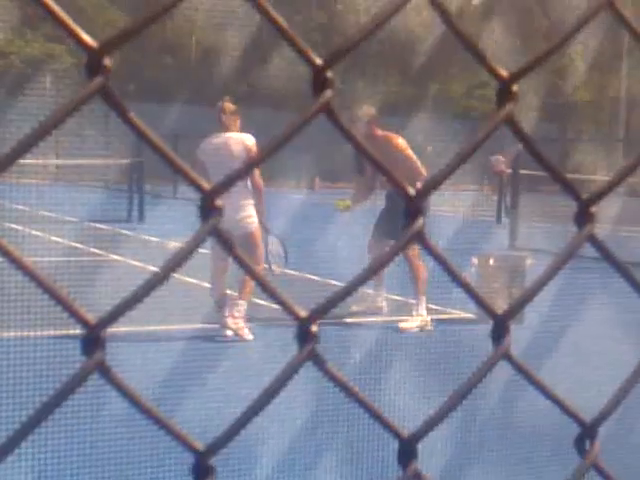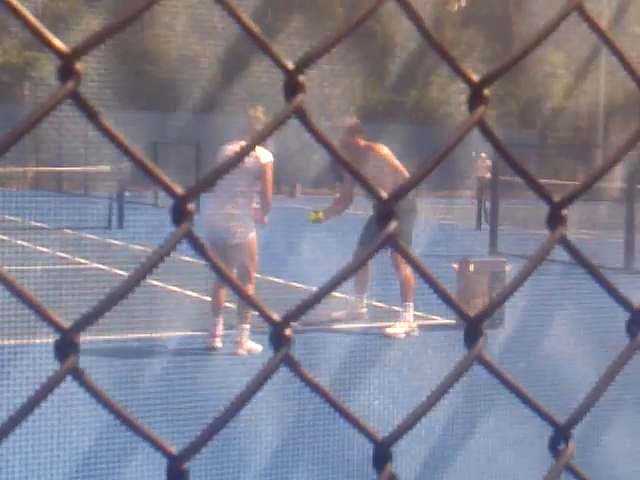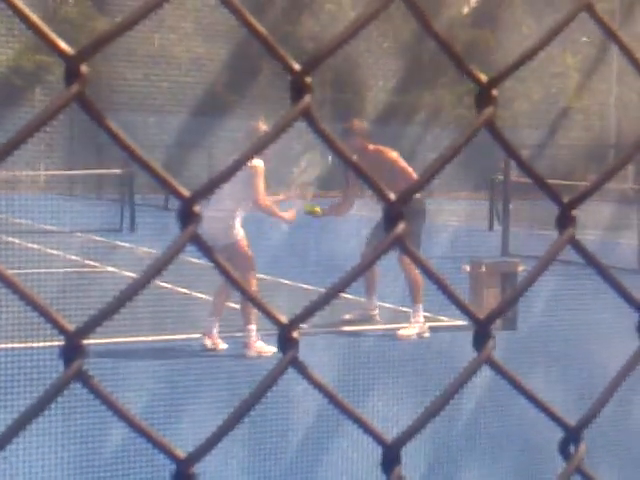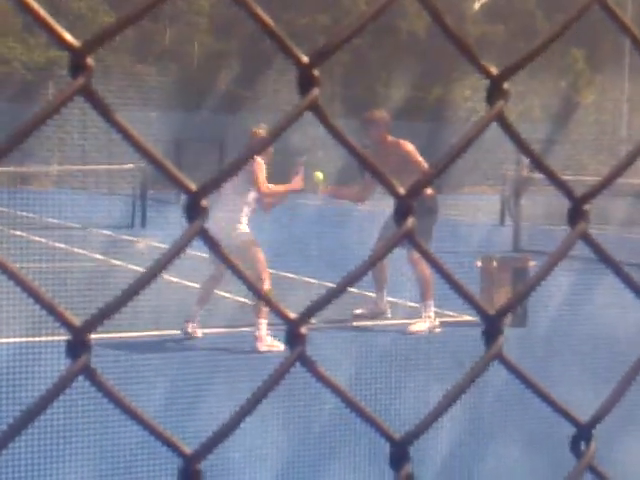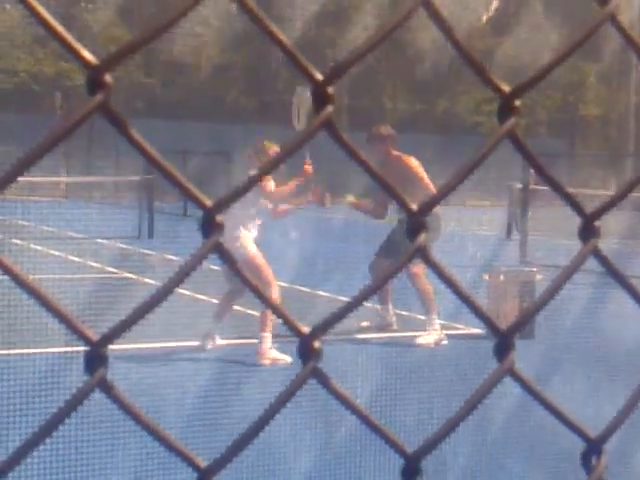
dt=1s
person 1, frame 1
left shoulder: (205, 145)
right shoulder: (246, 140)
right elbow: (257, 182)
right wrist: (259, 206)
right hip: (241, 209)
left knee: (219, 268)
right knee: (256, 263)
left ankle: (224, 321)
right ankle: (237, 314)
person 1, frame 2
left shoulder: (225, 149)
right shoulder: (263, 156)
left elbow: (216, 187)
right elbow: (266, 198)
right wrist: (260, 215)
left hip: (214, 216)
right hip: (238, 220)
left knee: (222, 277)
right knee: (247, 280)
left ankle: (217, 333)
right ankle: (243, 340)
person 1, frame 3
left shoulder: (244, 163)
right shoulder: (255, 164)
left elbow: (249, 200)
right elbow: (259, 202)
left wrist: (283, 197)
right wrist: (282, 215)
left hip: (210, 223)
right hip: (224, 225)
right knee: (249, 280)
left ankle: (212, 334)
right ankle: (251, 342)
person 1, frame 4
left shoulder: (247, 166)
right shoulder: (257, 162)
left elbow: (264, 203)
right elbow: (263, 190)
left wrist: (287, 189)
right wrist: (292, 187)
left hip: (214, 227)
right hip: (232, 228)
left knee: (217, 275)
right knee: (263, 280)
left ankle: (192, 322)
right ankle: (263, 336)
person 1, frame 5
left shoulder: (258, 179)
right shoulder: (261, 177)
left elbow: (272, 208)
right elbow: (276, 195)
left wrist: (296, 204)
right wrist: (302, 179)
left hip: (226, 241)
right hip: (238, 240)
left knee: (236, 289)
right knee: (271, 292)
left ankle: (212, 334)
right ankle: (265, 348)
person 2, frame 1
left shoulder: (393, 141)
right shoulder: (369, 149)
left elbow: (421, 174)
right elbow: (368, 186)
right wrist: (351, 201)
right hip: (393, 200)
left knee: (410, 252)
right knee: (375, 248)
left ankle: (422, 313)
right ankle: (377, 300)
person 2, frame 2
left shoulder: (377, 151)
right shoulder: (350, 162)
left elbow: (407, 180)
right elbow: (344, 200)
right wrist: (323, 214)
left hip: (401, 206)
left knee: (398, 258)
right knee: (360, 254)
left ankle: (408, 319)
right ankle: (359, 306)
person 2, frame 3
left shoulder: (385, 155)
left elbow: (414, 182)
right elbow: (346, 203)
right wrist: (322, 211)
left hip: (411, 209)
left knee: (406, 259)
right knee: (368, 255)
left ankle: (419, 320)
right ankle: (371, 309)
person 2, frame 4
left shoulder: (402, 147)
right shoulder: (375, 157)
left elbow: (427, 174)
right elbow: (363, 194)
left wrist: (404, 188)
right wrist: (330, 191)
left hip: (423, 204)
left knee: (415, 255)
left ankle: (429, 316)
right ankle: (380, 305)
person 2, frame 5
left shoulder: (406, 163)
right shoulder: (383, 171)
left elbow: (432, 194)
right elbow: (380, 213)
left wrist: (407, 202)
right wrist: (355, 203)
left hip: (424, 220)
right hip: (406, 222)
left knee: (414, 270)
right knee: (377, 267)
left ankle: (435, 329)
right ankle: (387, 317)
